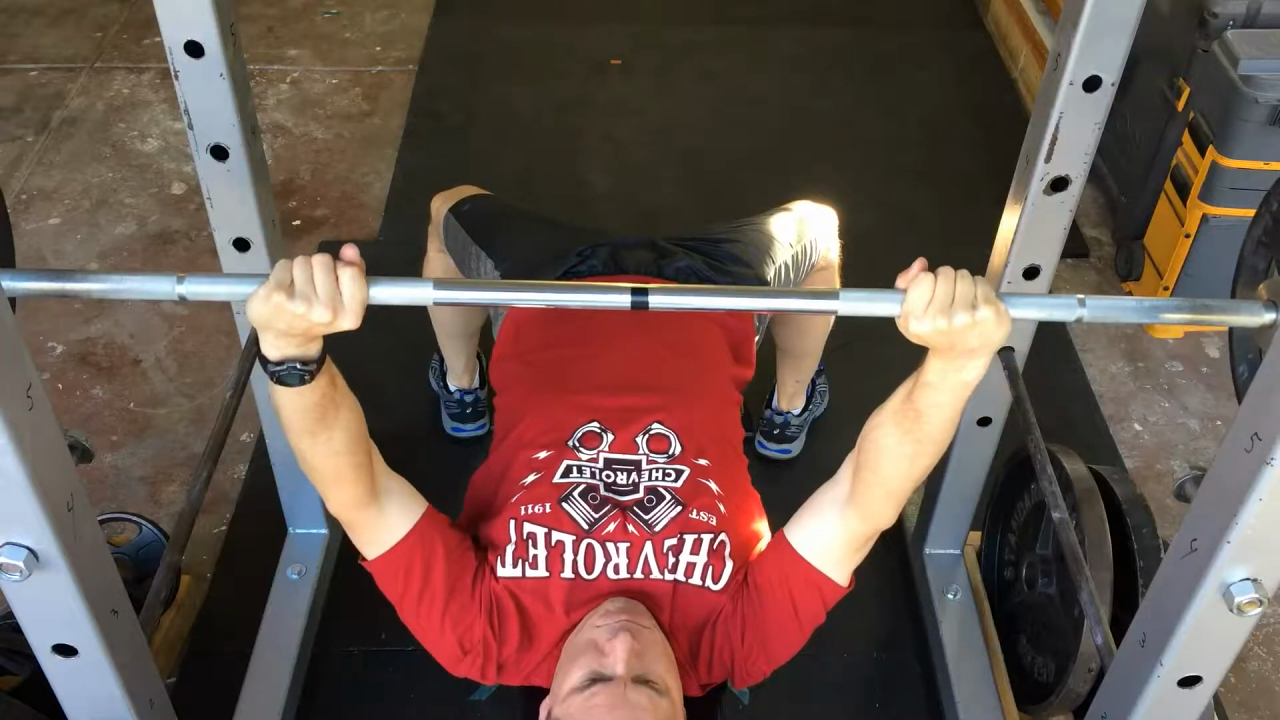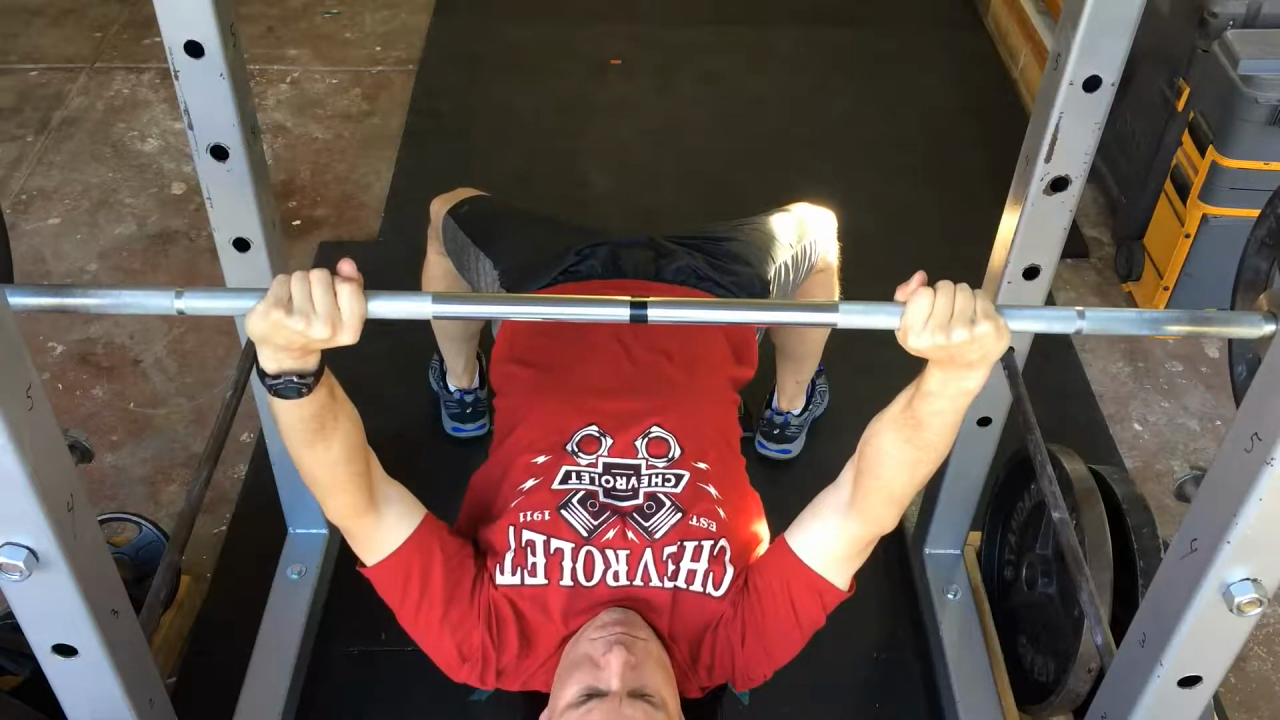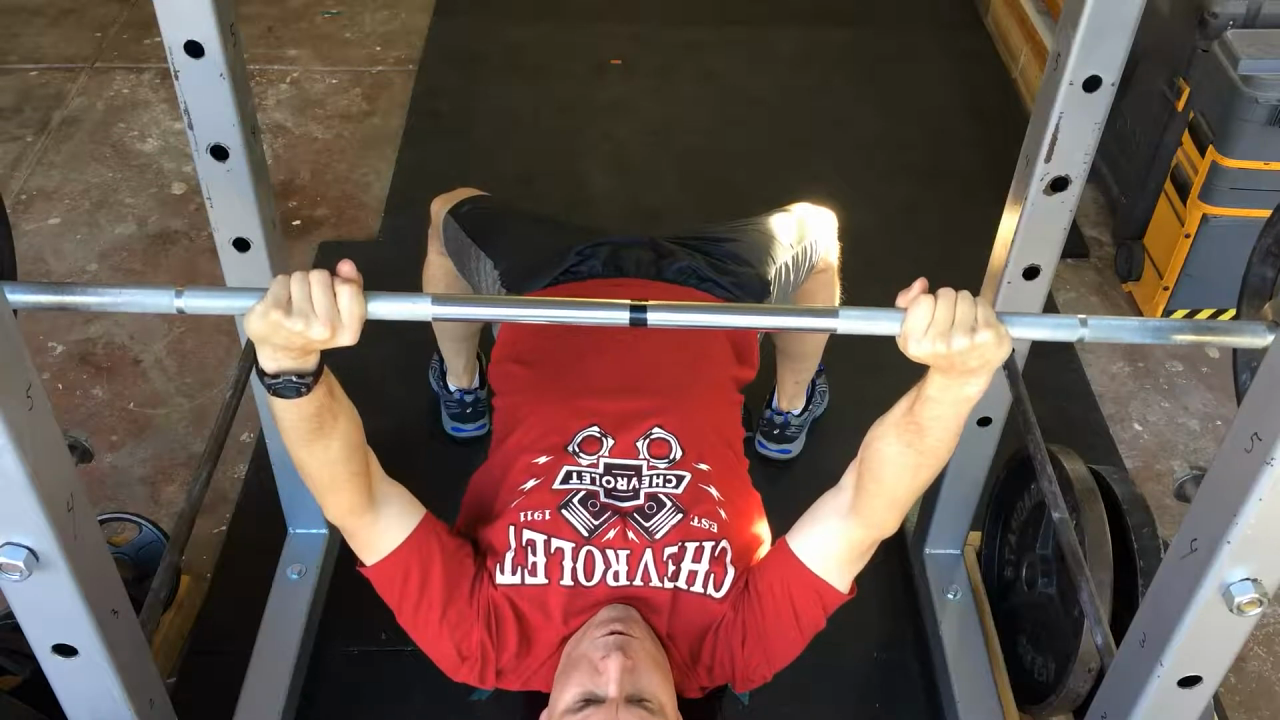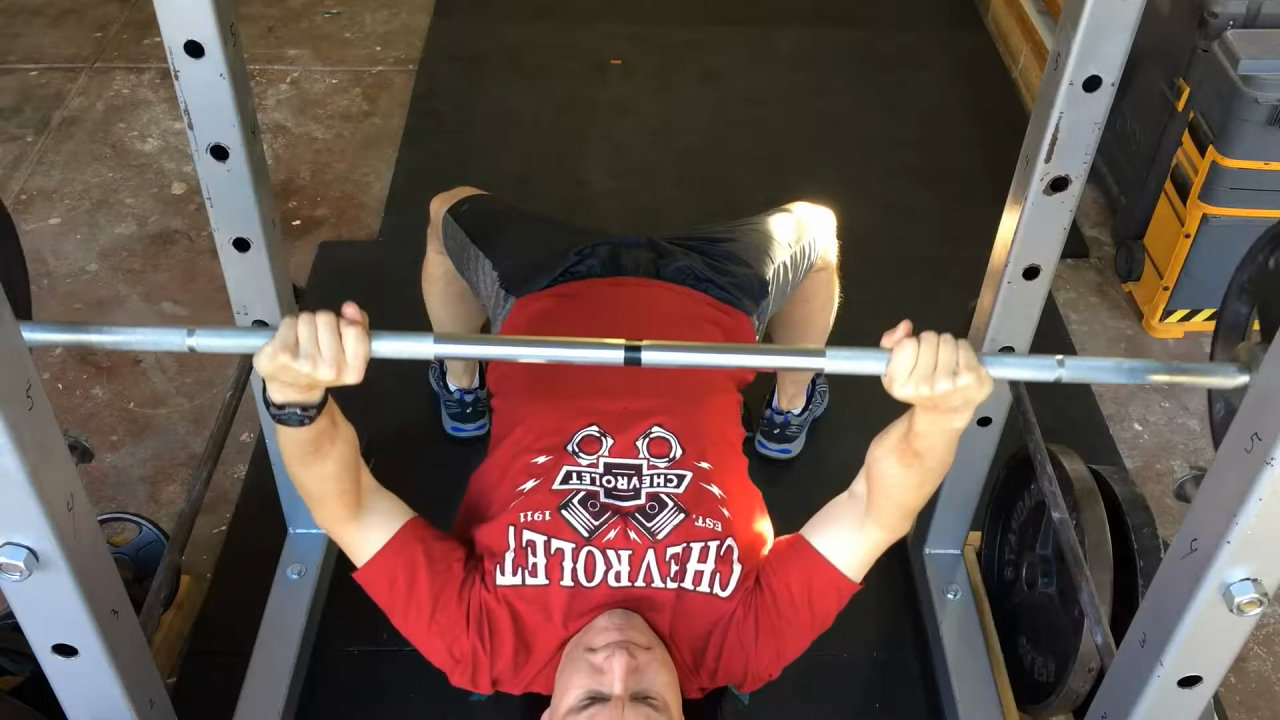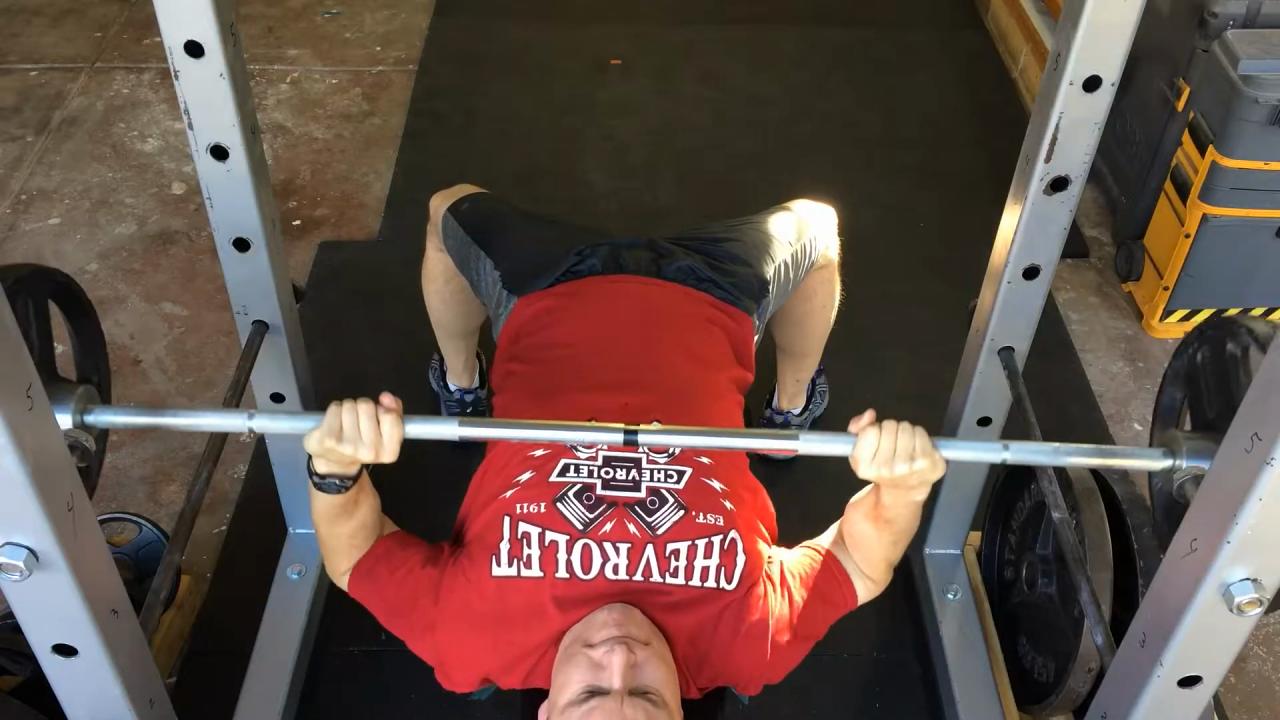
dt=0.7s
person 1, frame 1
left shoulder: (484, 635)
right shoulder: (737, 638)
left elbow: (359, 495)
right elbow: (866, 501)
left wrist: (291, 348)
right wrist: (956, 357)
left knee: (456, 210)
right knee: (813, 225)
left ankle: (462, 393)
person 1, frame 2
left shoulder: (483, 640)
right shoulder: (737, 641)
left elbow: (357, 501)
right elbow: (867, 504)
left wrist: (289, 360)
right wrist: (956, 369)
left knee: (455, 212)
right knee: (812, 226)
person 1, frame 3
left shoulder: (484, 641)
right shoulder: (737, 645)
left elbow: (356, 499)
right elbow: (867, 508)
left wrist: (289, 361)
right wrist: (958, 373)
left knee: (456, 213)
right knee: (812, 226)
person 1, frame 4
left shoulder: (483, 643)
right shoulder: (742, 641)
left elbow: (349, 507)
right elbow: (876, 511)
left wrist: (297, 394)
right wrist: (942, 408)
left knee: (453, 211)
right knee: (811, 224)
person 1, frame 5
left shoulder: (472, 638)
right shoulder: (744, 641)
left elbow: (355, 555)
right elbow: (862, 564)
left wrist: (335, 471)
right wrist: (900, 487)
left knee: (454, 209)
right knee: (812, 223)
